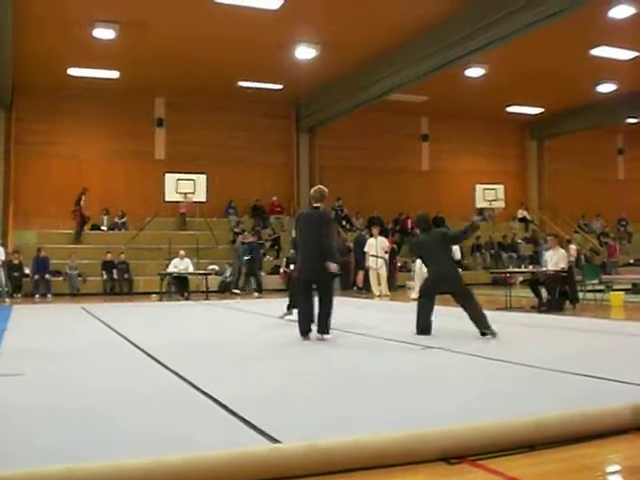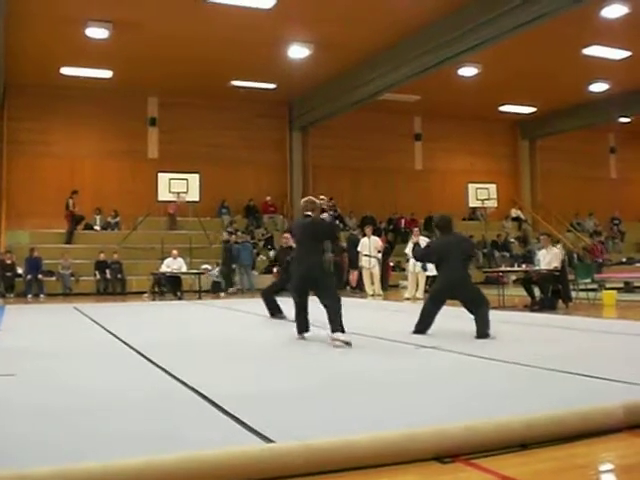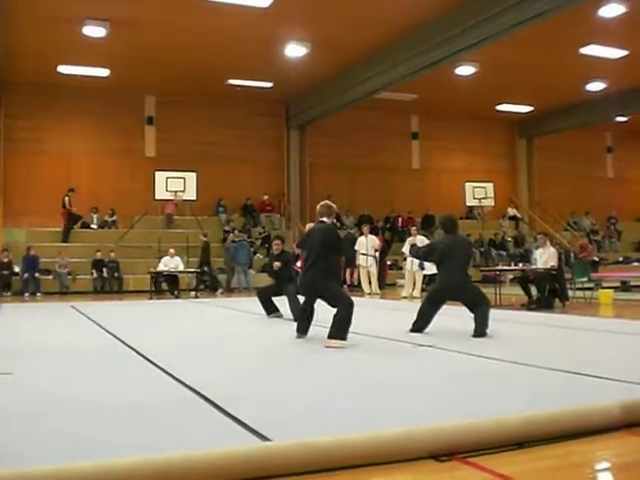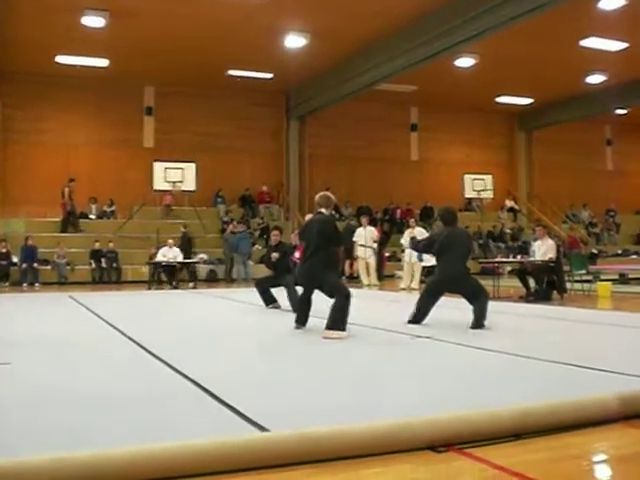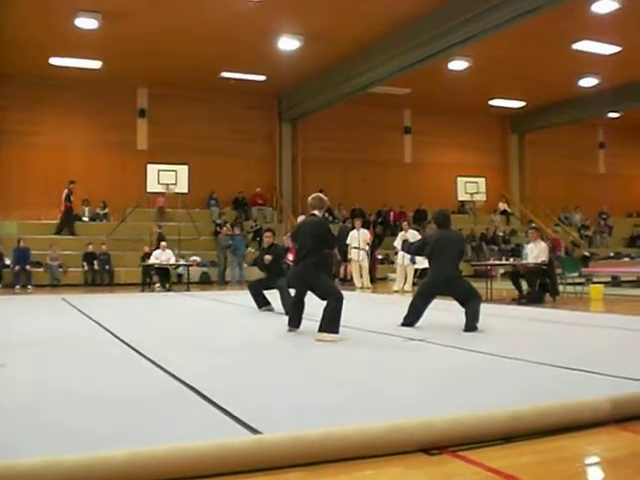
dt=0.4s
person 1, frame 1
left shoulder: (300, 216)
right shoulder: (324, 216)
right elbow: (327, 240)
right wrist: (331, 260)
left hip: (302, 263)
right hip: (320, 264)
left knee: (304, 299)
right knee: (325, 298)
left ankle: (305, 332)
right ankle: (322, 331)
person 1, frame 2
left shoulder: (296, 225)
right shoulder: (319, 223)
right elbow: (334, 237)
left hip: (299, 269)
right hip: (316, 268)
left knee: (300, 300)
right knee: (332, 299)
left ankle: (301, 331)
right ankle: (337, 332)
person 1, frame 3
left shoulder: (312, 230)
right shoulder: (330, 229)
left elbow: (301, 245)
right elbow: (340, 251)
left hip: (308, 277)
right hip: (322, 278)
left knee: (309, 302)
right knee: (346, 303)
left ankle: (301, 330)
right ankle: (334, 338)
person 1, frame 4
left shoulder: (310, 221)
right shoulder: (328, 220)
left elbow: (302, 236)
right elbow: (338, 242)
left hip: (306, 267)
right hip: (320, 267)
left knee: (307, 292)
right knee: (343, 294)
left ankle: (300, 322)
right ankle: (332, 329)
person 1, frame 5
left shoulder: (303, 223)
right shoulder: (321, 223)
left elbow: (294, 238)
right elbow: (331, 245)
left hip: (299, 268)
right hip: (313, 269)
left knee: (299, 295)
right knee: (335, 296)
left ankle: (293, 324)
right ankle: (326, 331)
person 2, frame 1
left shoulder: (417, 242)
right shoulder: (440, 234)
left elbow: (418, 255)
right elbow: (459, 236)
right wrist: (473, 225)
left hip: (434, 276)
right hip: (451, 274)
left knee: (424, 300)
right knee: (468, 300)
left ankle: (423, 329)
right ankle: (485, 328)
person 2, frame 2
left shoulder: (435, 244)
right shoulder: (464, 240)
left elbow: (419, 256)
right elbow: (471, 256)
left wrist: (415, 244)
left hip: (444, 281)
right hip: (462, 280)
left knee: (431, 304)
right knee: (481, 304)
left ankle: (420, 328)
right ankle: (482, 332)
person 2, frame 3
left shoulder: (438, 243)
right shoulder: (466, 242)
left elbow: (421, 253)
right elbow: (468, 259)
left wrist: (413, 245)
left hip: (443, 282)
right hip: (462, 282)
left knee: (429, 303)
right knee: (482, 304)
left ankle: (417, 327)
right ankle: (480, 331)
person 2, frame 4
left shoulder: (437, 236)
right shoulder: (465, 235)
left elbow: (421, 246)
right elbow: (468, 252)
left wrist: (413, 239)
left hip: (442, 275)
right hip: (461, 274)
left knee: (428, 295)
right knee: (480, 296)
left ankle: (416, 318)
right ankle: (478, 322)
person 2, frame 5
left shoulder: (430, 238)
right shoulder: (459, 237)
left elbow: (413, 249)
right elbow: (461, 255)
left wrist: (405, 242)
left hip: (434, 277)
right hip: (453, 277)
left knee: (420, 298)
right knee: (473, 298)
left ankle: (408, 321)
right ankle: (471, 325)
